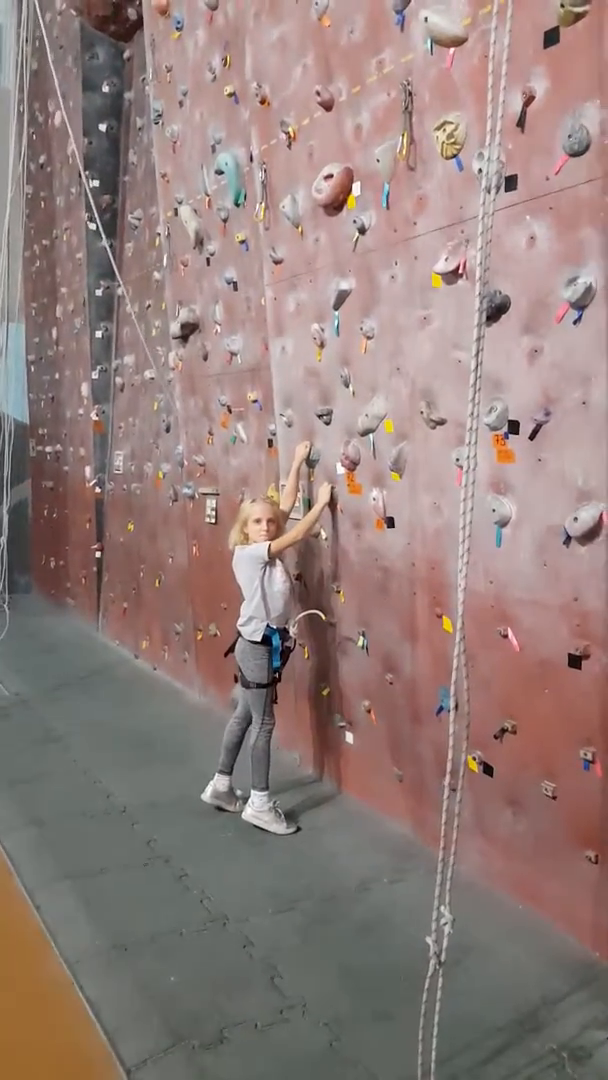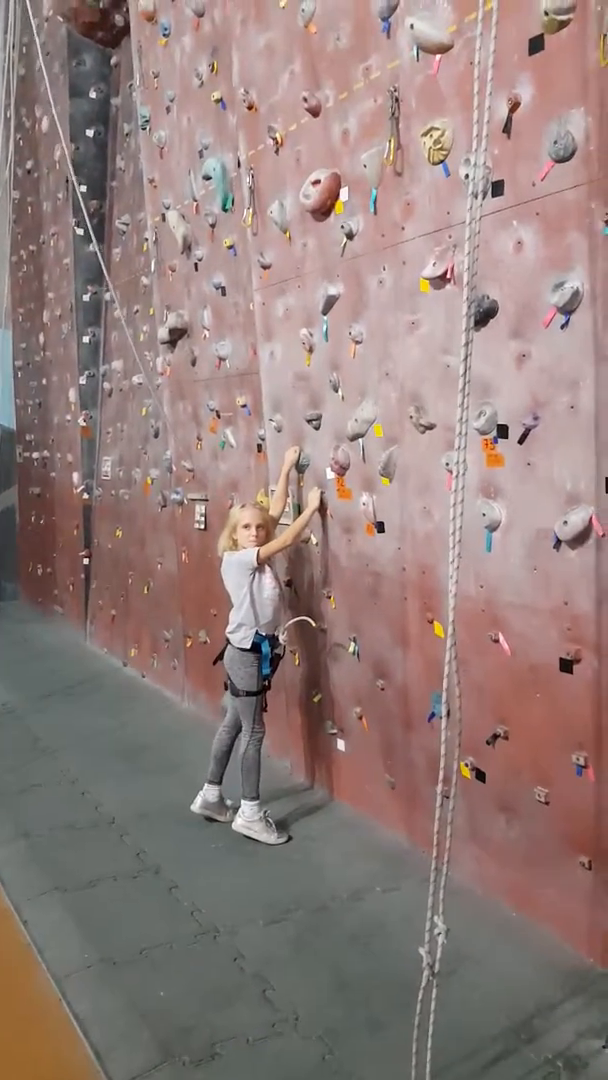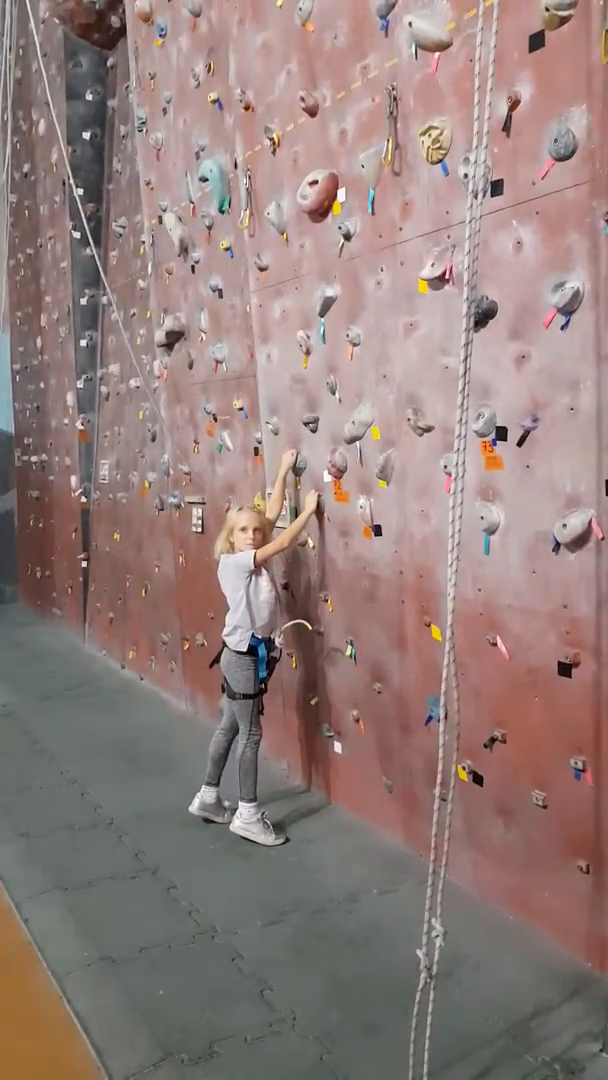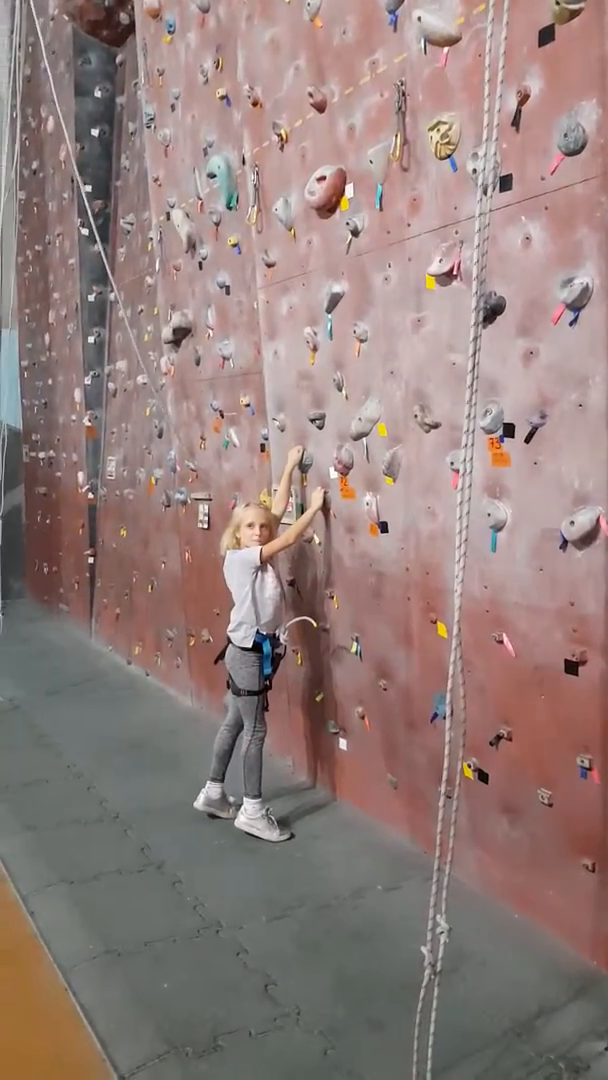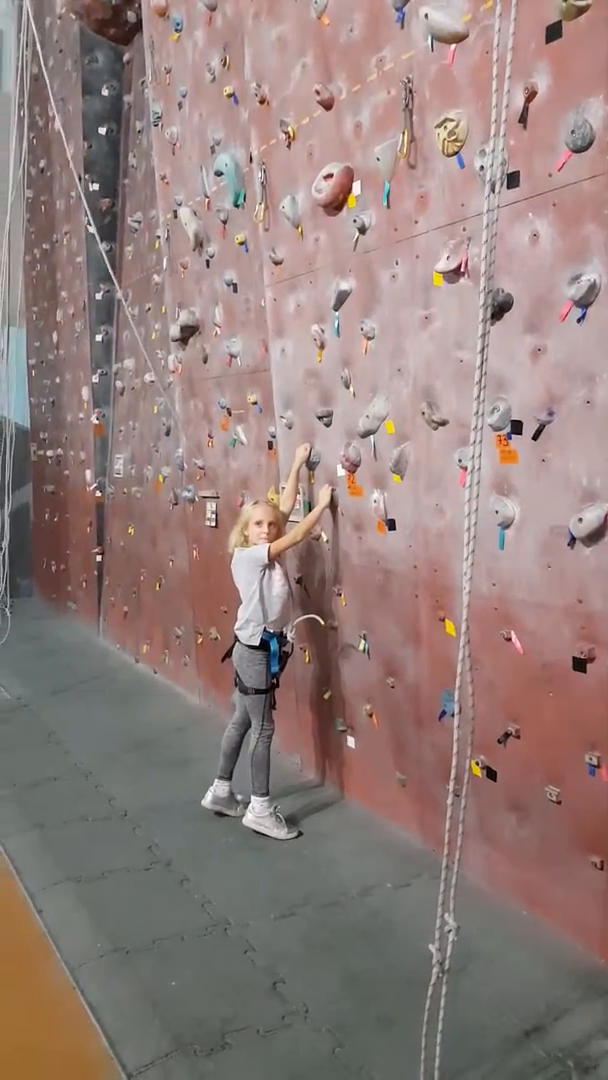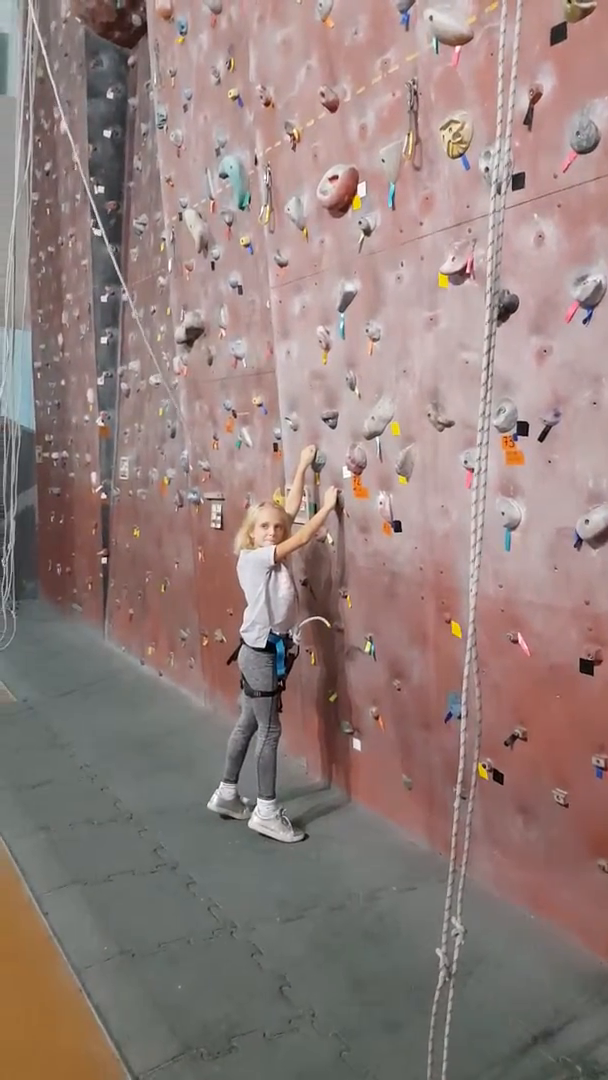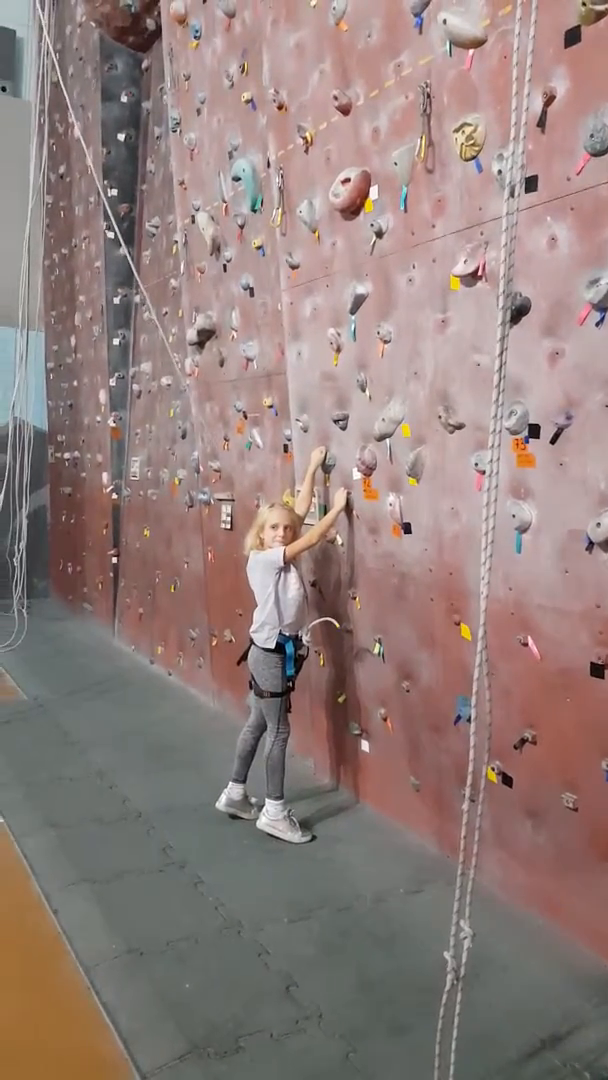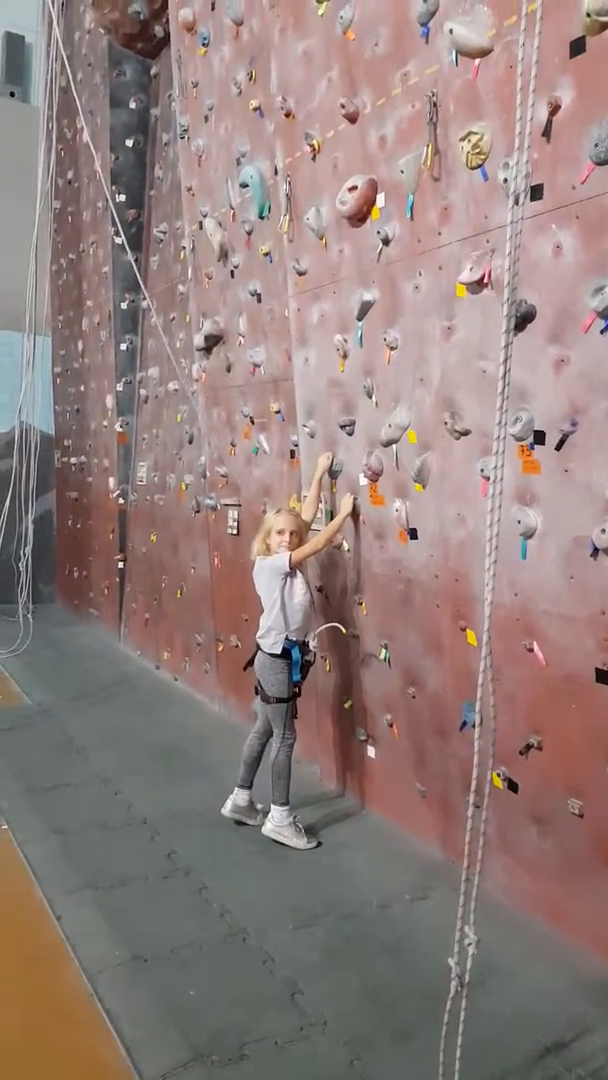
dt=0.2s
person 1, frame 1
left shoulder: (270, 550)
right shoulder: (247, 554)
left elbow: (286, 505)
right elbow: (297, 535)
left wrist: (297, 463)
right wrist: (321, 502)
left hip: (269, 642)
right hip: (256, 644)
left knee: (245, 715)
right knee: (264, 723)
left ankle: (220, 786)
right ankle: (259, 804)
person 1, frame 2
left shoulder: (260, 555)
right shoulder: (235, 559)
left elbow: (275, 512)
right elbow: (287, 539)
left wrist: (287, 467)
right wrist: (312, 507)
left hip: (258, 649)
right hip: (245, 652)
left knee: (234, 724)
right knee: (254, 731)
left ankle: (210, 796)
right ankle: (250, 814)
person 1, frame 3
left shoulder: (256, 558)
right shoulder: (232, 563)
left elbow: (271, 515)
right elbow: (283, 542)
left wrist: (284, 472)
right wrist: (308, 510)
left hip: (254, 652)
right hip: (242, 654)
left knee: (230, 727)
right knee: (250, 734)
left ankle: (208, 798)
right ankle: (248, 816)
person 1, frame 4
left shoulder: (261, 554)
right shoulder: (238, 559)
left elbow: (277, 511)
right elbow: (289, 539)
left wrist: (290, 469)
right wrist: (314, 506)
left hip: (259, 649)
right hip: (246, 650)
left knee: (235, 723)
right knee: (255, 730)
left ankle: (213, 793)
right ankle: (252, 811)
person 1, frame 5
left shoulder: (269, 552)
right shoulder: (245, 556)
left elbow: (285, 509)
right elbow: (297, 536)
left wrist: (297, 466)
right wrist: (322, 504)
left hip: (266, 647)
right hip: (254, 649)
left knee: (242, 721)
right knee: (263, 728)
left ankle: (220, 791)
right ankle: (260, 809)
person 1, frame 6
left shoulder: (274, 555)
right shoulder: (252, 558)
left elbow: (290, 511)
right elbow: (302, 538)
left wrist: (302, 468)
right wrist: (327, 506)
left hip: (271, 649)
right hip: (259, 651)
left knee: (248, 724)
right knee: (269, 731)
left ankle: (226, 794)
right ankle: (266, 812)
person 1, frame 7
left shoulder: (284, 555)
right shoulder: (262, 559)
left elbow: (300, 512)
right elbow: (312, 539)
left wrist: (313, 469)
right wrist: (337, 507)
left hip: (281, 650)
right hip: (269, 651)
left knee: (258, 724)
right knee: (278, 731)
left ankle: (234, 794)
right ankle: (274, 812)
person 1, frame 8
left shoulder: (290, 561)
right shoulder: (268, 565)
left elbow: (307, 517)
right elbow: (318, 544)
left wrist: (319, 474)
right wrist: (344, 513)
left hip: (287, 656)
right hip: (276, 657)
left knee: (265, 730)
right knee: (284, 737)
left ankle: (240, 800)
right ankle: (280, 818)
